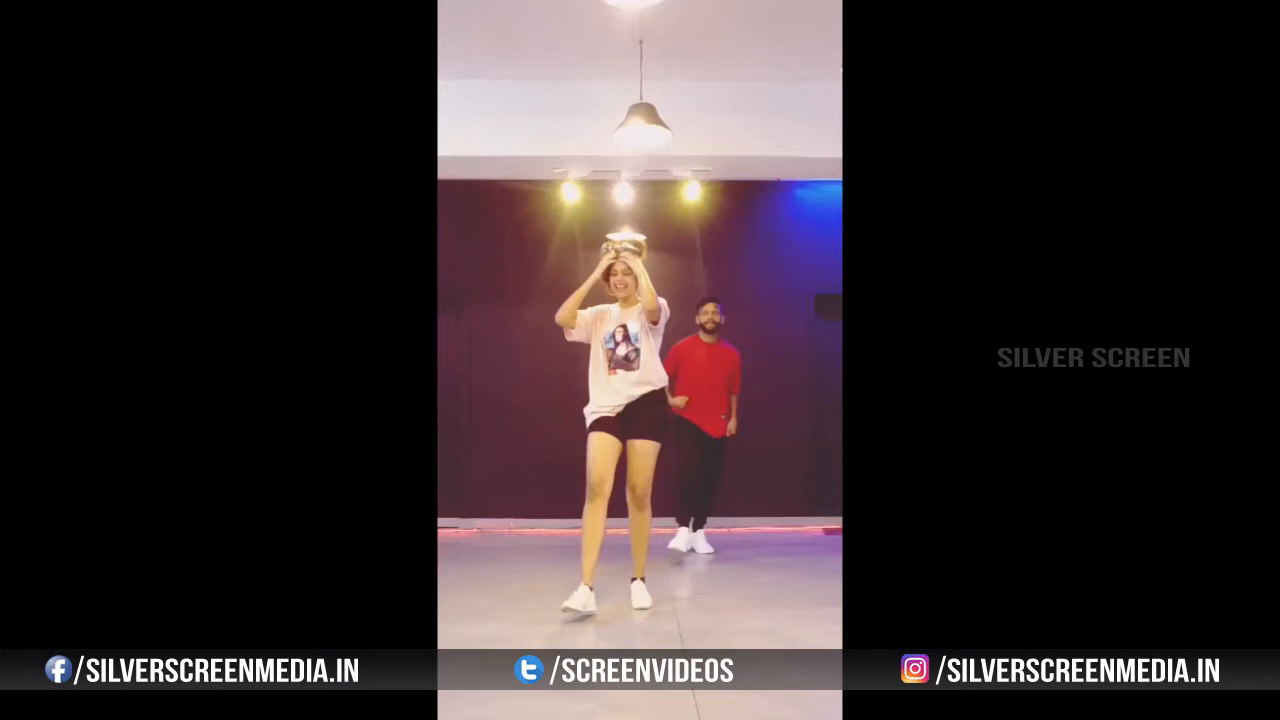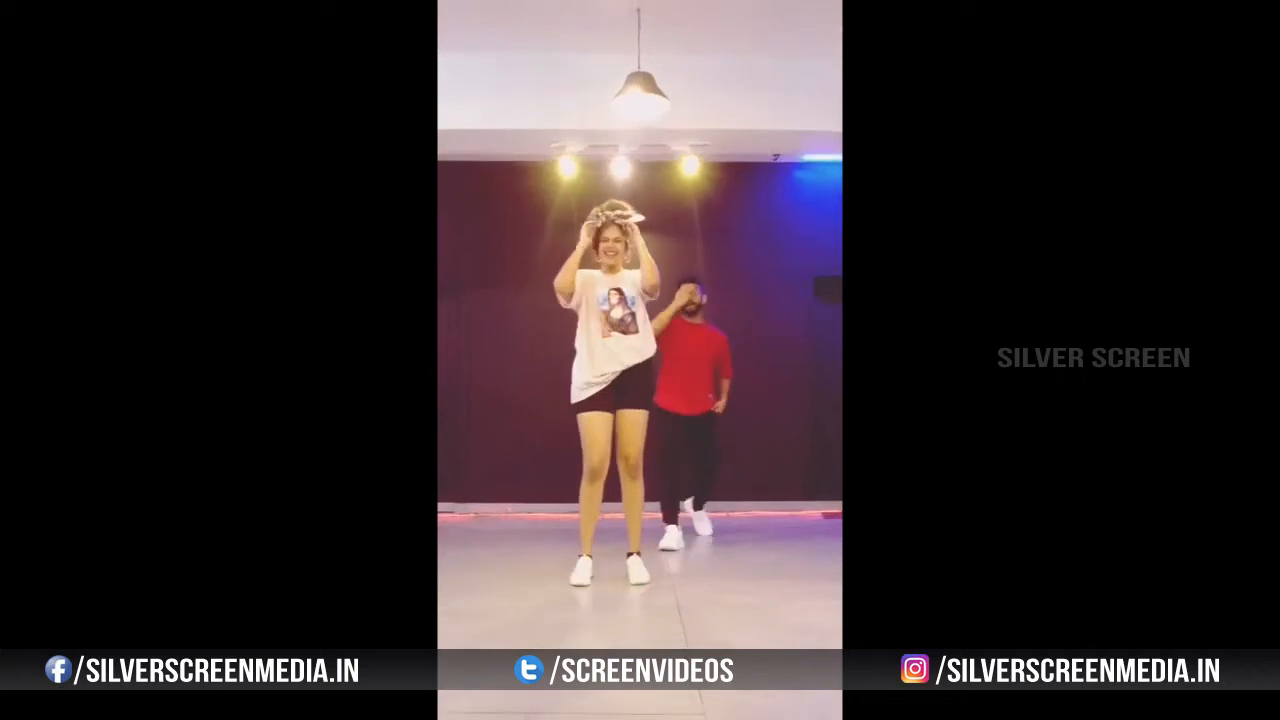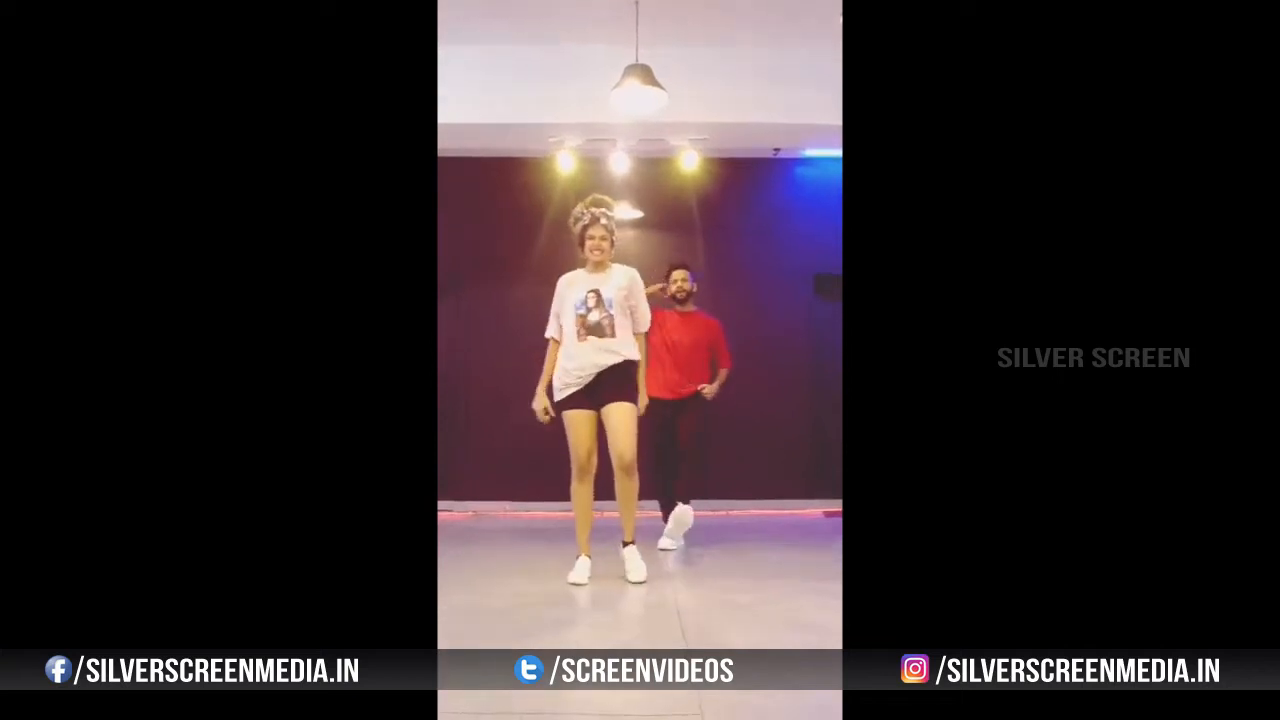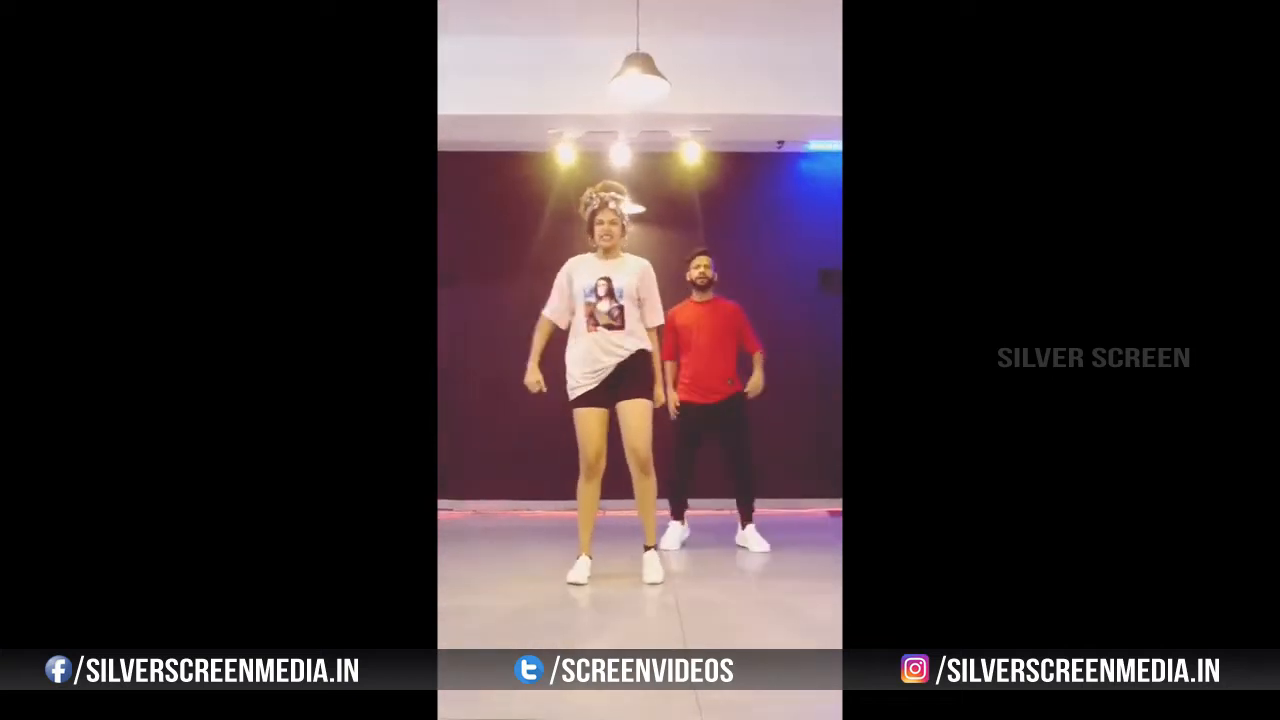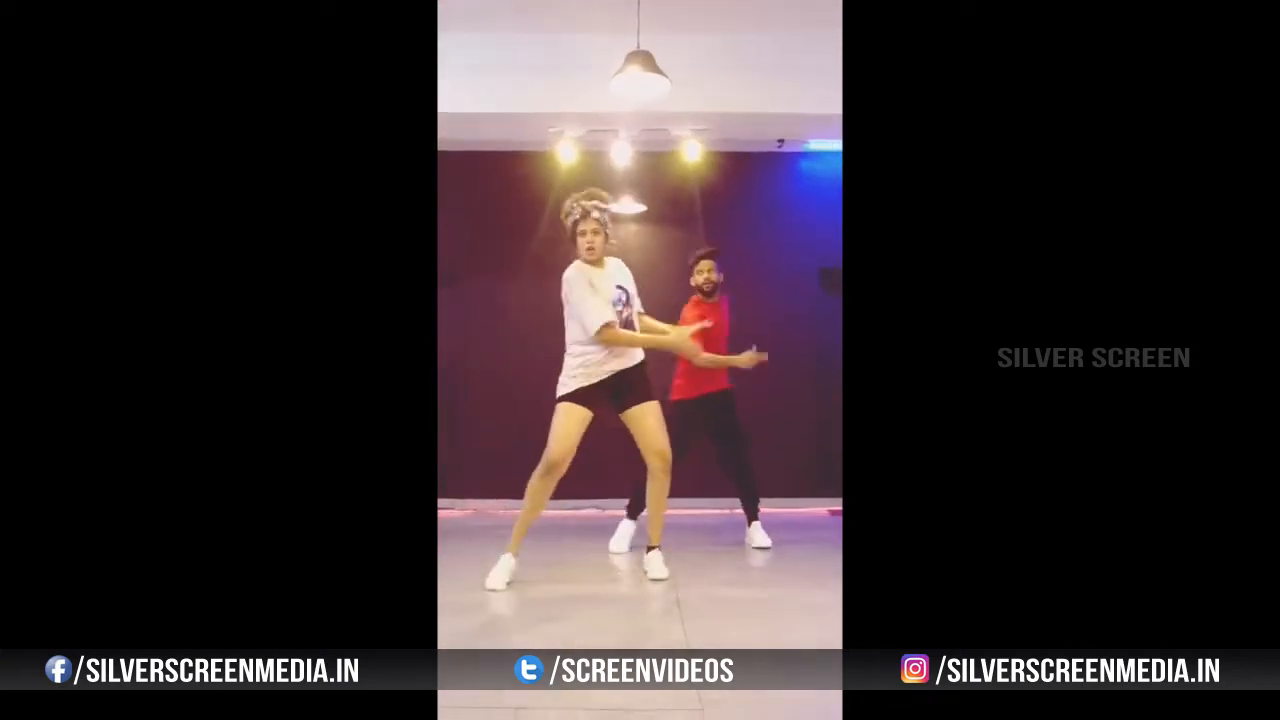
dt=0.5s
person 1, frame 1
left shoulder: (653, 310)
right shoulder: (599, 316)
left elbow: (652, 308)
right elbow: (562, 318)
left wrist: (640, 267)
right wrist: (594, 275)
left hip: (646, 404)
right hip: (606, 407)
left knee: (639, 493)
right knee: (597, 487)
left ankle: (638, 580)
right ankle: (586, 587)
person 1, frame 2
left shoulder: (635, 280)
right shoulder: (584, 281)
left elbow: (653, 284)
right elbow: (560, 287)
left wrist: (638, 238)
right wrist: (581, 244)
left hip: (633, 374)
right hip: (592, 378)
left knee: (631, 463)
right knee: (595, 466)
left ankle: (634, 554)
right ankle: (585, 555)
person 1, frame 3
left shoulder: (629, 279)
right shoulder: (567, 282)
left elbow: (638, 337)
right elbow: (555, 338)
left wrist: (642, 388)
right wrist: (541, 388)
left hip: (616, 372)
right hip: (574, 378)
left knee: (625, 460)
right knee: (583, 468)
left ankle: (630, 543)
right ankle: (583, 555)
person 1, frame 4
left shoulder: (640, 268)
right shoulder: (574, 267)
left elbow: (650, 327)
right elbow: (551, 318)
left wrist: (659, 380)
right wrist: (532, 364)
left hip: (630, 365)
right hip: (585, 373)
left knee: (640, 457)
right knee: (591, 465)
left ankle: (649, 550)
right ankle: (584, 555)
person 1, frame 5
left shoulder: (618, 268)
right shoulder: (576, 276)
right elbow: (605, 332)
left wrist: (680, 331)
right wrist: (669, 343)
left hip: (629, 374)
right hip: (585, 379)
left knee: (661, 458)
right knee: (554, 462)
left ankle: (652, 550)
right ankle: (511, 552)
person 2, frame 1
left shoulder: (732, 354)
right shoulder: (682, 348)
left elbow: (734, 390)
left wrist: (733, 418)
right wrist: (670, 399)
left hip: (718, 426)
right hip: (688, 422)
left knee: (710, 479)
right knee: (688, 471)
left ankle: (698, 531)
right ankle: (683, 529)
person 2, frame 2
left shoulder: (718, 337)
right shoulder: (670, 326)
left elbow: (725, 372)
right elbow: (649, 331)
left wrist: (723, 398)
right wrist: (675, 304)
left hip: (704, 410)
right hip: (670, 408)
left knee: (707, 465)
right knee: (672, 466)
left ankle: (697, 507)
right ankle: (672, 528)
person 2, frame 3
left shoulder: (710, 325)
right shoulder: (655, 318)
left elbow: (724, 363)
left wrist: (715, 386)
right wrist: (649, 291)
left hip: (691, 398)
right hip: (658, 400)
left knee: (690, 449)
right knee: (663, 462)
left ankle: (684, 506)
right ankle: (670, 525)
person 2, frame 4
left shoulder: (732, 311)
right shoulder: (676, 315)
left elbow: (754, 346)
right elbow: (670, 356)
left wrist: (758, 373)
right wrist: (669, 390)
left hip: (728, 398)
right hip: (689, 400)
left knee: (740, 462)
right knee: (682, 463)
left ankle: (747, 528)
right ankle: (677, 524)
person 2, frame 5
left shoulder: (722, 303)
right shoulder: (694, 312)
right elbow: (697, 358)
right wrist: (736, 361)
left hip: (719, 394)
right hip: (688, 398)
left knee: (738, 461)
left ankle: (754, 525)
right ankle: (629, 520)
